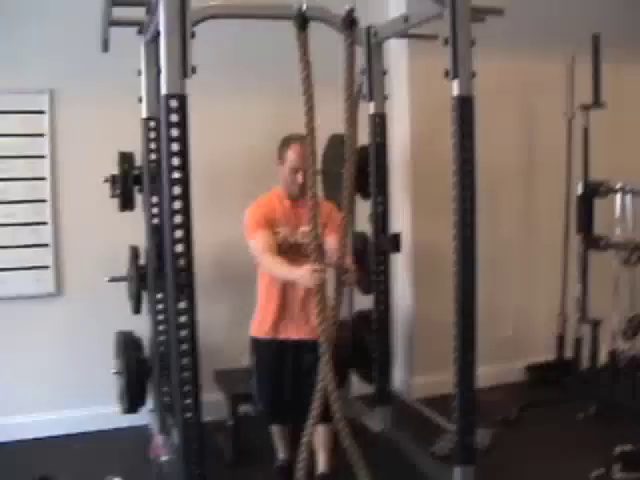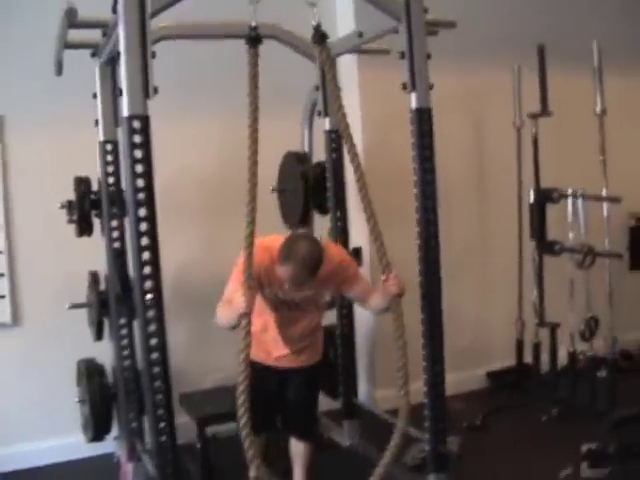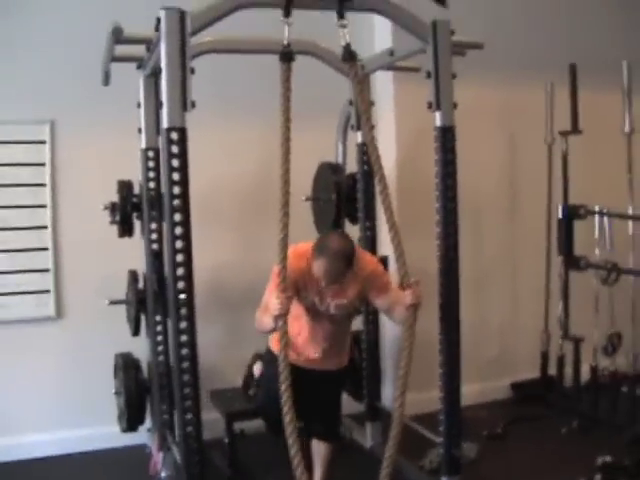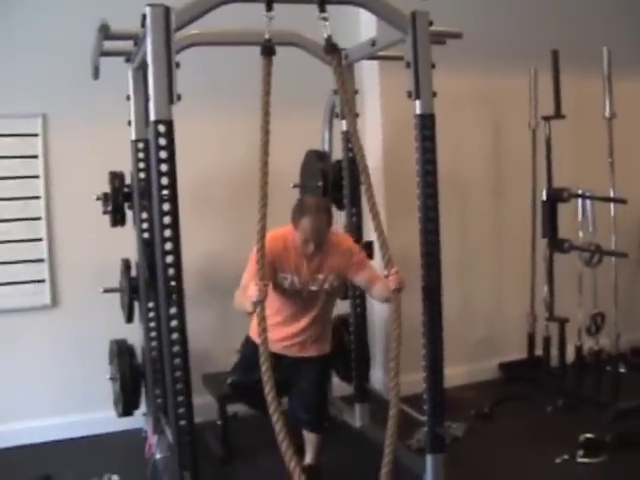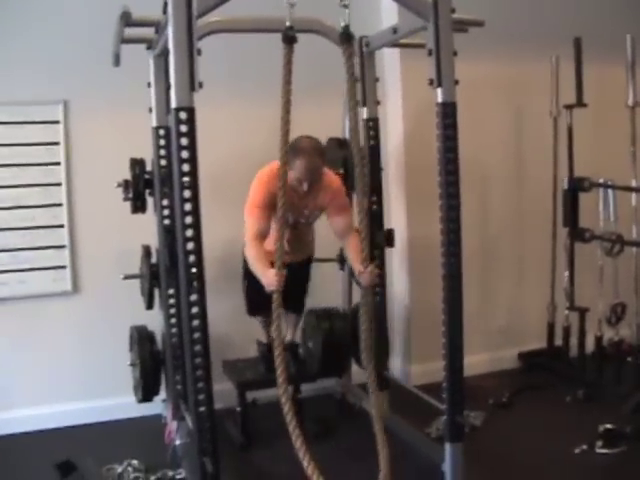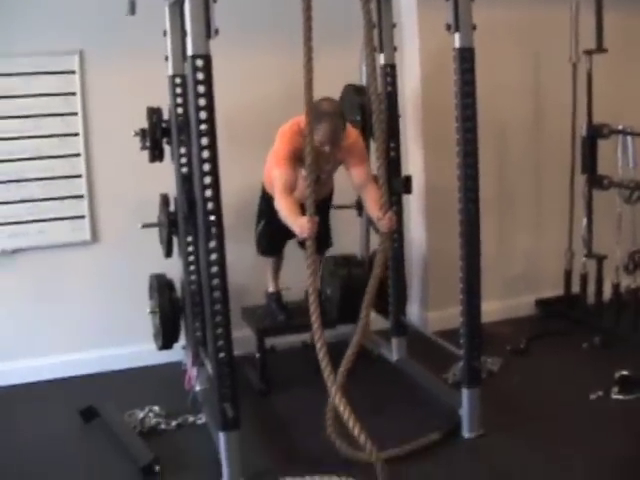
dt=0.7s
person 1, frame 1
left shoulder: (327, 211)
right shoulder: (260, 210)
left elbow: (337, 257)
right elbow: (266, 260)
left wrist: (344, 268)
right wrist: (299, 275)
left hip: (315, 328)
right hip: (271, 328)
left knee: (320, 402)
right knee: (273, 402)
person 1, frame 2
left shoulder: (336, 259)
right shoulder: (259, 254)
left elbow: (369, 297)
right elbow: (221, 314)
left wrist: (387, 295)
right wrist: (235, 312)
left hip: (305, 354)
right hip: (261, 350)
left knee: (302, 424)
right knee: (255, 420)
person 1, frame 3
left shoulder: (368, 269)
right shoulder: (295, 260)
left elbow: (395, 310)
right elbow: (261, 319)
left wrist: (408, 305)
right wrist: (272, 318)
left hip: (331, 360)
right hip: (288, 351)
left knee: (324, 424)
right knee: (273, 414)
right ankle: (262, 370)
person 1, frame 4
left shoulder: (344, 248)
right shoulder: (272, 244)
left elbow: (373, 285)
right elbow: (240, 297)
left wrist: (389, 287)
right wrist: (249, 301)
left hip: (312, 347)
right hip: (266, 340)
left knee: (311, 413)
right knee: (242, 390)
person 1, frame 5
left shoulder: (332, 185)
right shoulder: (267, 181)
left elbow: (346, 233)
right elbow: (253, 239)
left wrist: (360, 268)
right wrist: (265, 276)
left hip: (300, 252)
right hip: (265, 251)
left knee: (295, 301)
right knee: (261, 302)
left ankle: (290, 343)
right ankle: (267, 341)
person 1, frame 6
left shoulder: (351, 139)
right shoulder: (290, 136)
left elbow: (364, 184)
right elbow: (283, 193)
left wrist: (378, 215)
right wrist: (296, 223)
left hip: (319, 193)
right hip: (279, 192)
left knee: (319, 242)
right knee: (272, 243)
right ankle: (272, 291)
